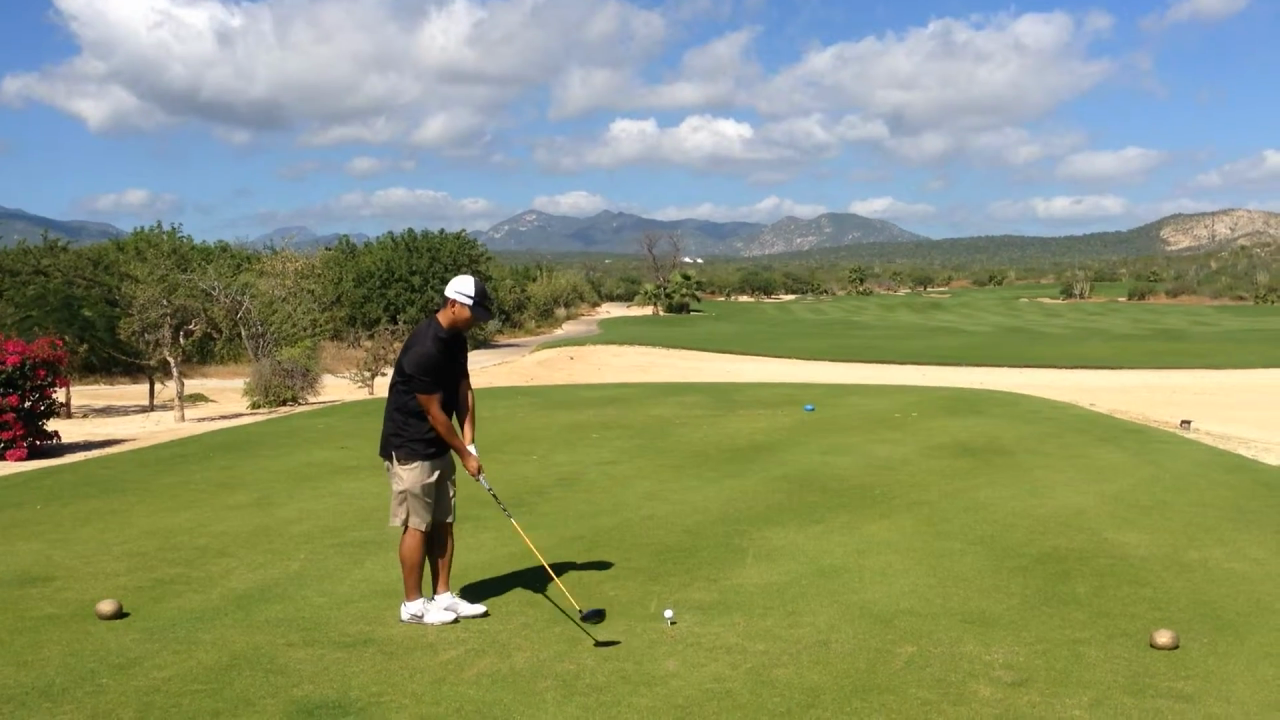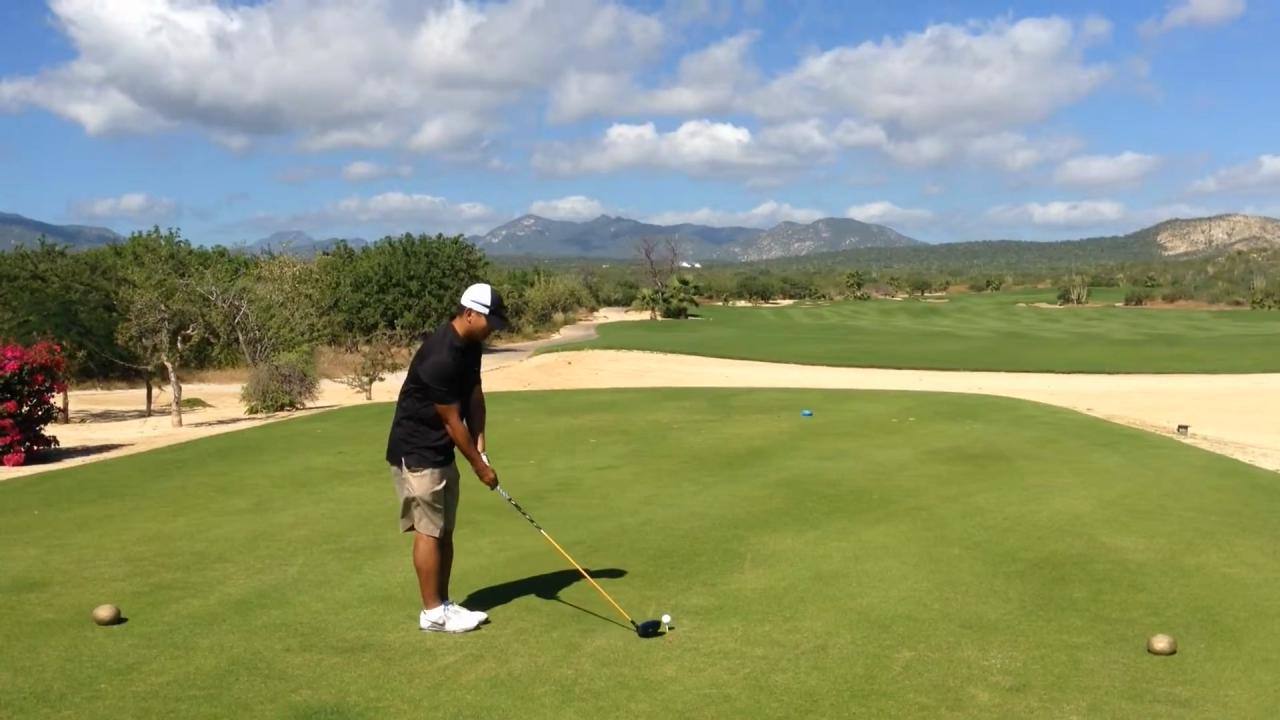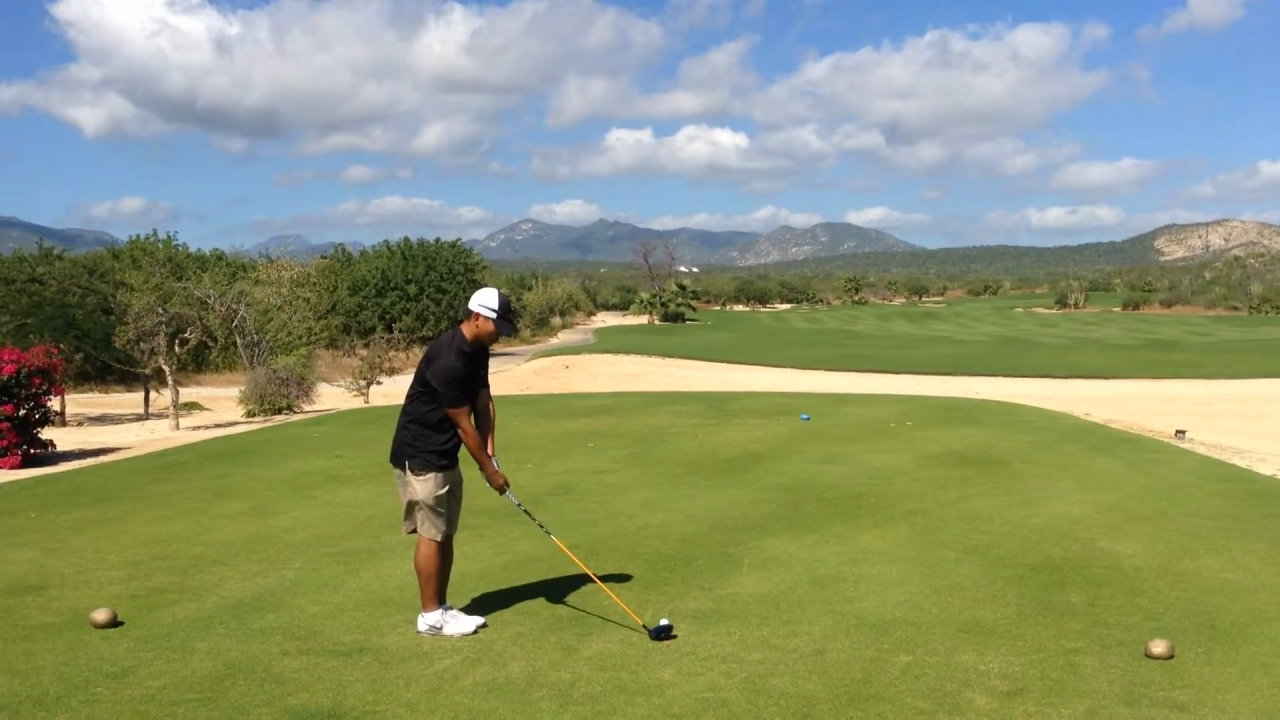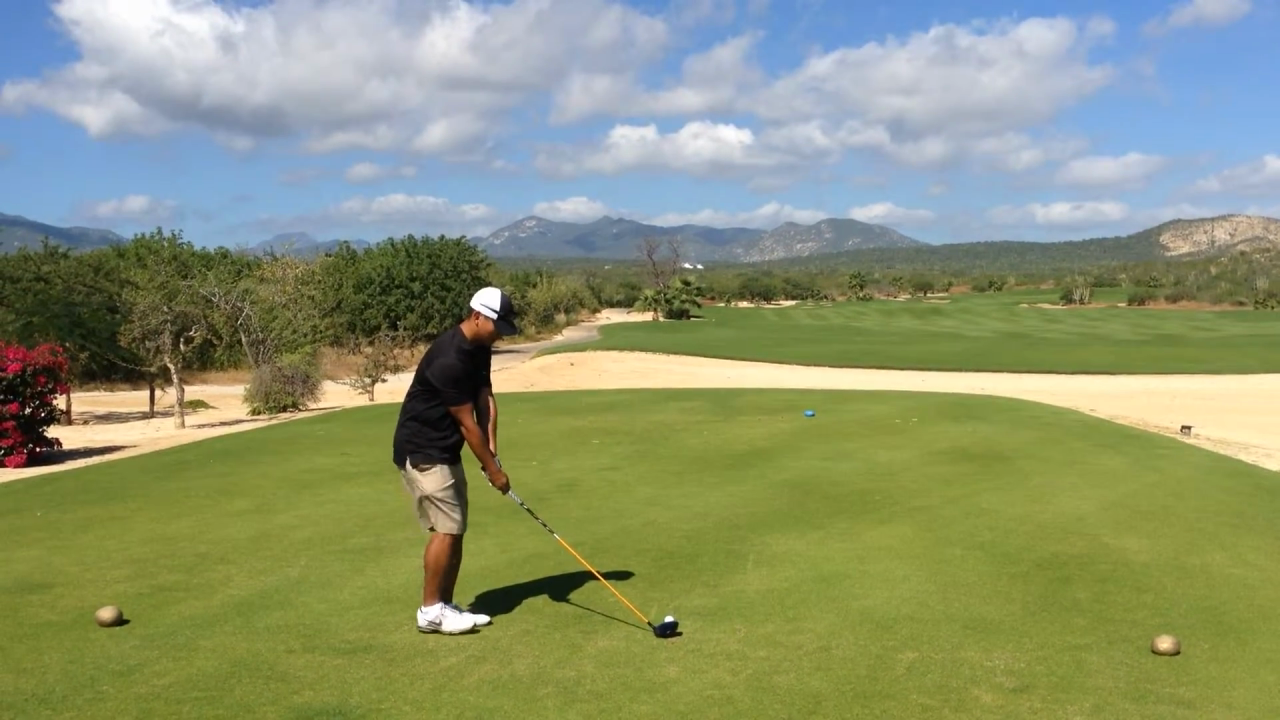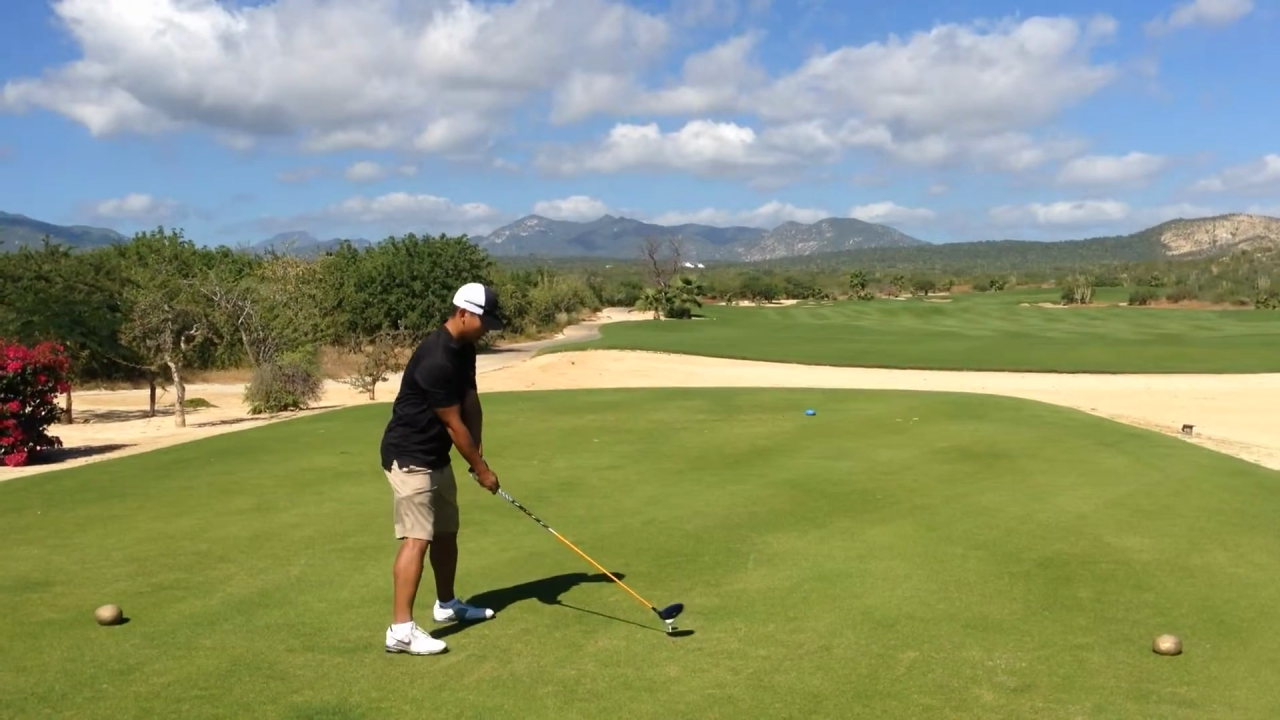
dt=1s
person 1, frame 1
left shoulder: (456, 339)
right shoulder: (424, 348)
left elbow: (463, 391)
right elbow: (434, 412)
left wrist: (470, 443)
right wrist: (464, 455)
left hip: (438, 446)
right hip: (409, 447)
left knee: (443, 523)
right knee: (417, 525)
left ankle: (443, 595)
right ankle: (413, 605)
person 1, frame 2
left shoulder: (470, 346)
right shoulder: (440, 357)
left elbow: (475, 399)
right elbow: (452, 421)
left wrist: (482, 450)
right wrist: (479, 467)
left hip: (441, 452)
right hip: (417, 453)
left knee: (444, 531)
right knee: (429, 531)
left ankle: (443, 602)
right ankle: (432, 612)
person 1, frame 3
left shoulder: (477, 350)
right shoulder: (447, 360)
left elbow: (483, 403)
right elbow: (463, 424)
left wrist: (490, 455)
right wrist: (489, 472)
left hip: (444, 455)
right hip: (420, 456)
left knee: (446, 534)
right knee: (430, 534)
left ankle: (441, 607)
right ankle: (430, 616)
person 1, frame 4
left shoulder: (479, 349)
right shoulder: (448, 359)
left elbow: (485, 400)
right elbow: (466, 422)
left wrist: (493, 452)
right wrist: (491, 469)
left hip: (446, 452)
right hip: (421, 452)
left knee: (455, 529)
right knee: (446, 528)
left ankle: (446, 605)
right ankle: (430, 609)
person 1, frame 5
left shoulder: (464, 349)
right shoulder: (435, 359)
left elbow: (471, 403)
right elbow: (454, 424)
left wrist: (479, 455)
right wrist: (481, 470)
left hip: (435, 456)
right hip: (408, 456)
left knee: (446, 532)
right knee: (417, 538)
left ankle: (447, 604)
right ankle: (401, 628)
